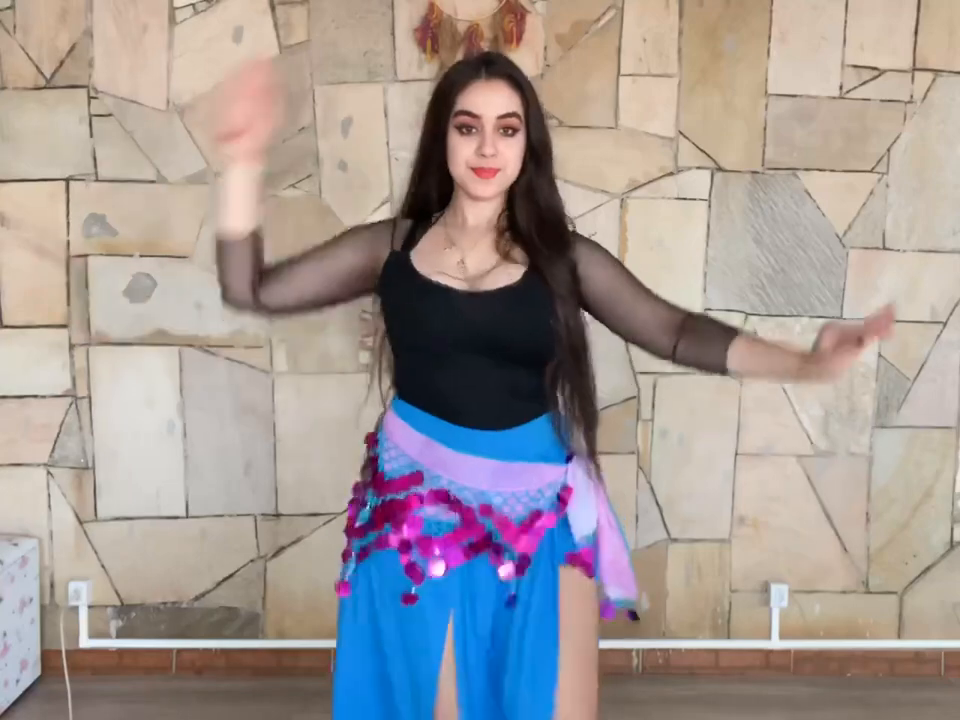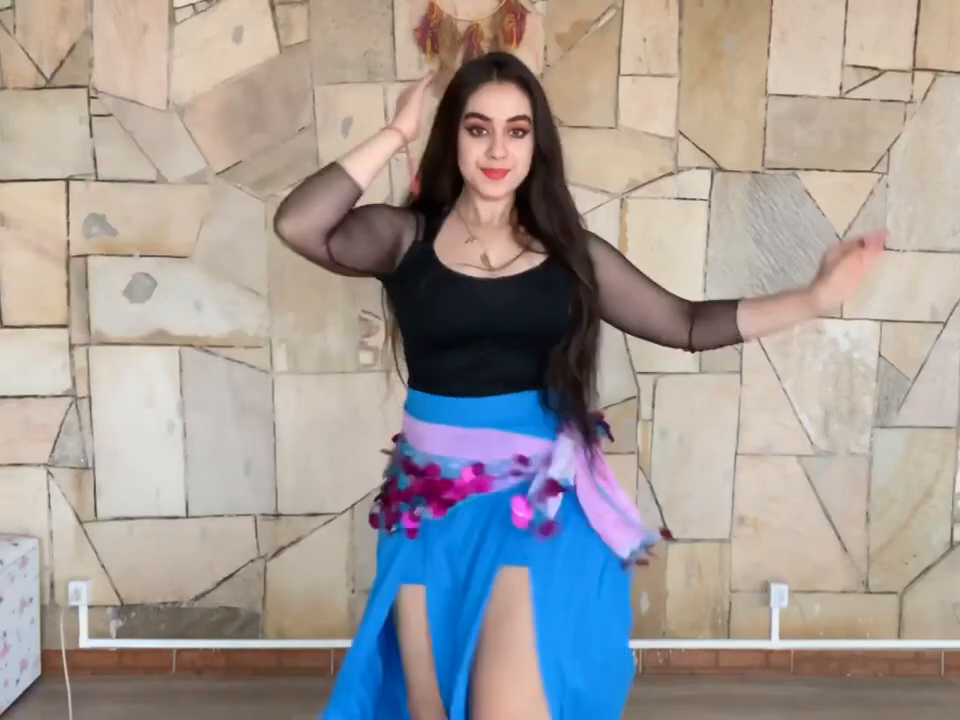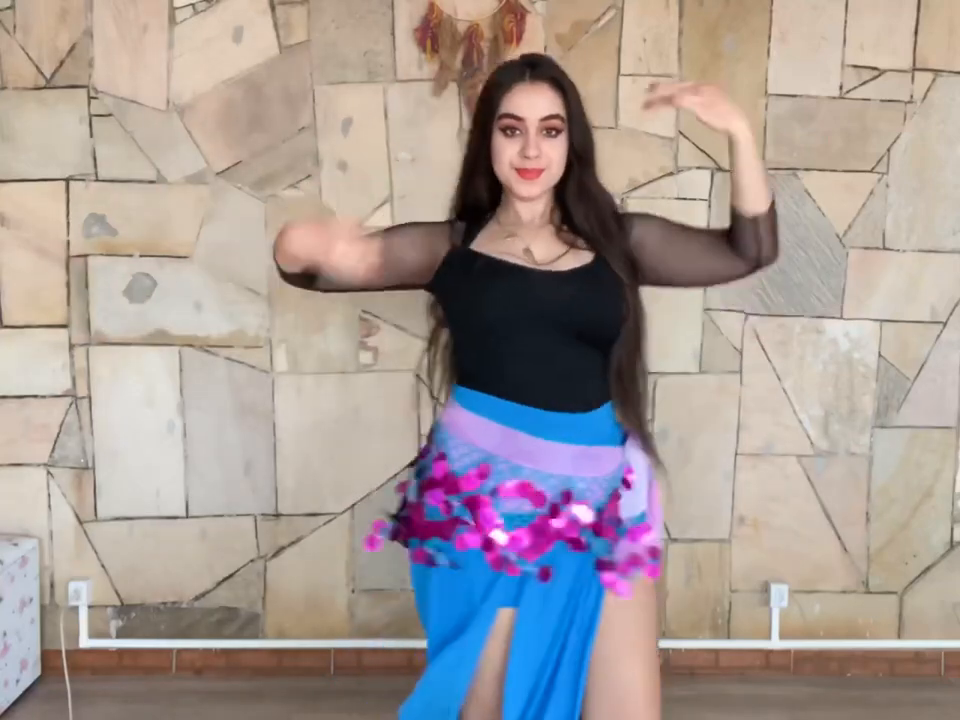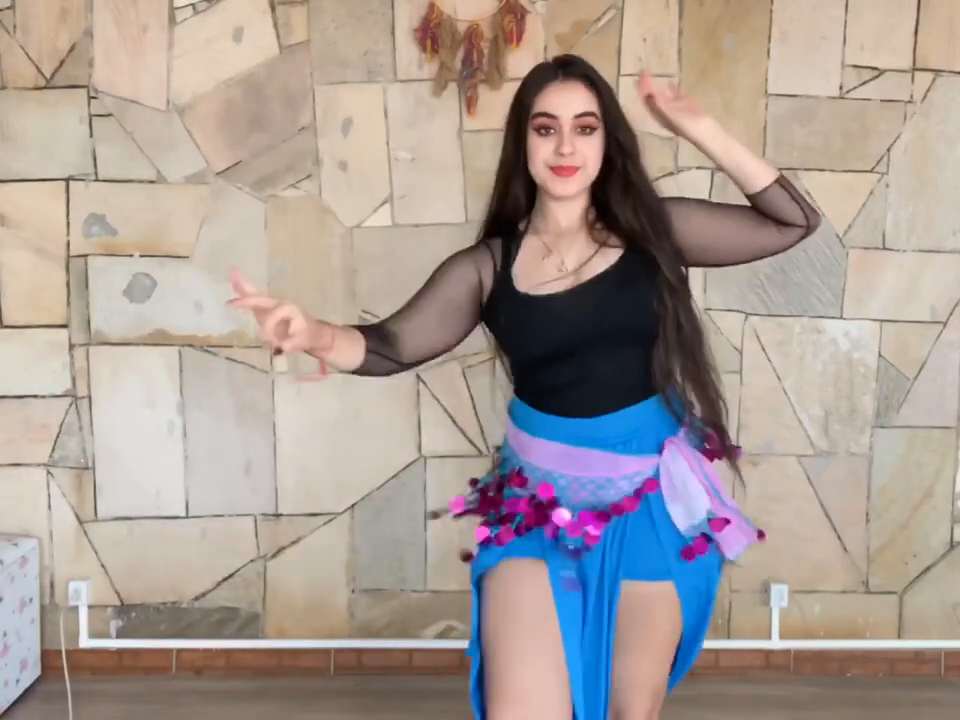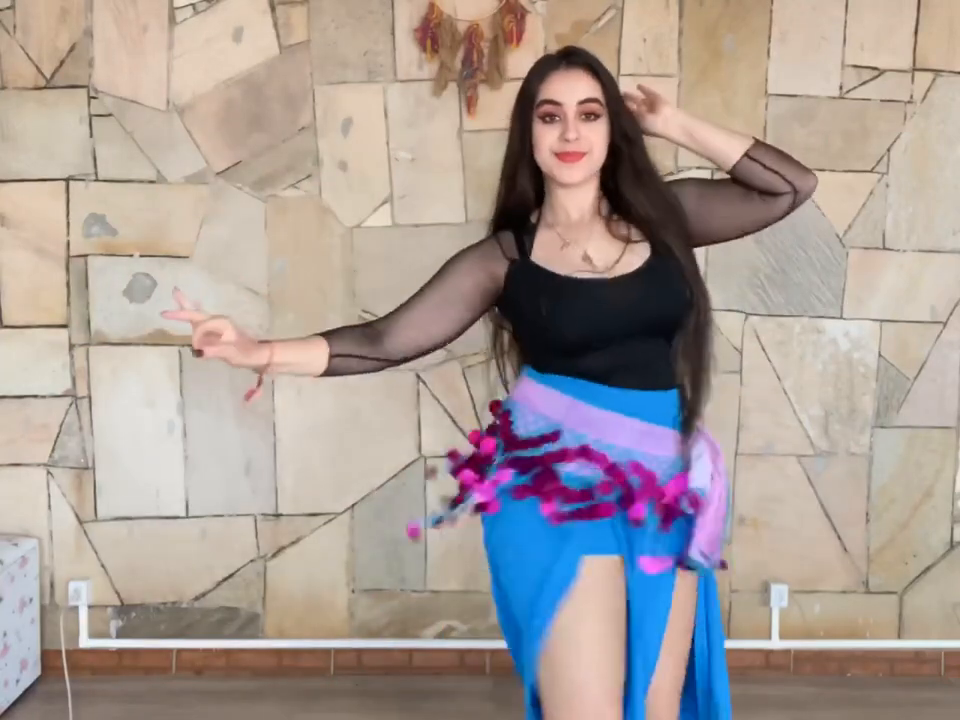
dt=0.3s
person 1, frame 1
left shoulder: (562, 256)
right shoulder: (392, 247)
left elbow: (677, 334)
right elbow: (253, 291)
left wrist: (806, 362)
right wrist: (245, 162)
left hip: (539, 518)
right hip: (417, 516)
person 1, frame 2
left shoulder: (569, 250)
right shoulder: (407, 237)
left elbow: (691, 324)
right elbow: (299, 227)
left wrist: (810, 300)
right wrist: (396, 132)
left hip: (545, 498)
right hip: (433, 501)
person 1, frame 3
left shoulder: (616, 240)
right shoulder: (448, 247)
left elbow: (749, 251)
right elbow: (301, 256)
left wrist: (739, 135)
right wrist: (309, 243)
left hip: (599, 511)
right hip: (481, 507)
person 1, frame 4
left shoulder: (652, 230)
right shoulder: (486, 265)
left elbow: (794, 221)
right elbow: (398, 344)
left wrist: (699, 131)
right wrist: (315, 336)
left hip: (655, 499)
right hip: (541, 502)
person 1, frame 5
left shoulder: (662, 216)
right shoulder: (502, 257)
left elbow: (791, 186)
right elbow: (386, 340)
left wrist: (671, 124)
right wrist: (260, 351)
left hip: (661, 494)
right hip: (556, 490)
